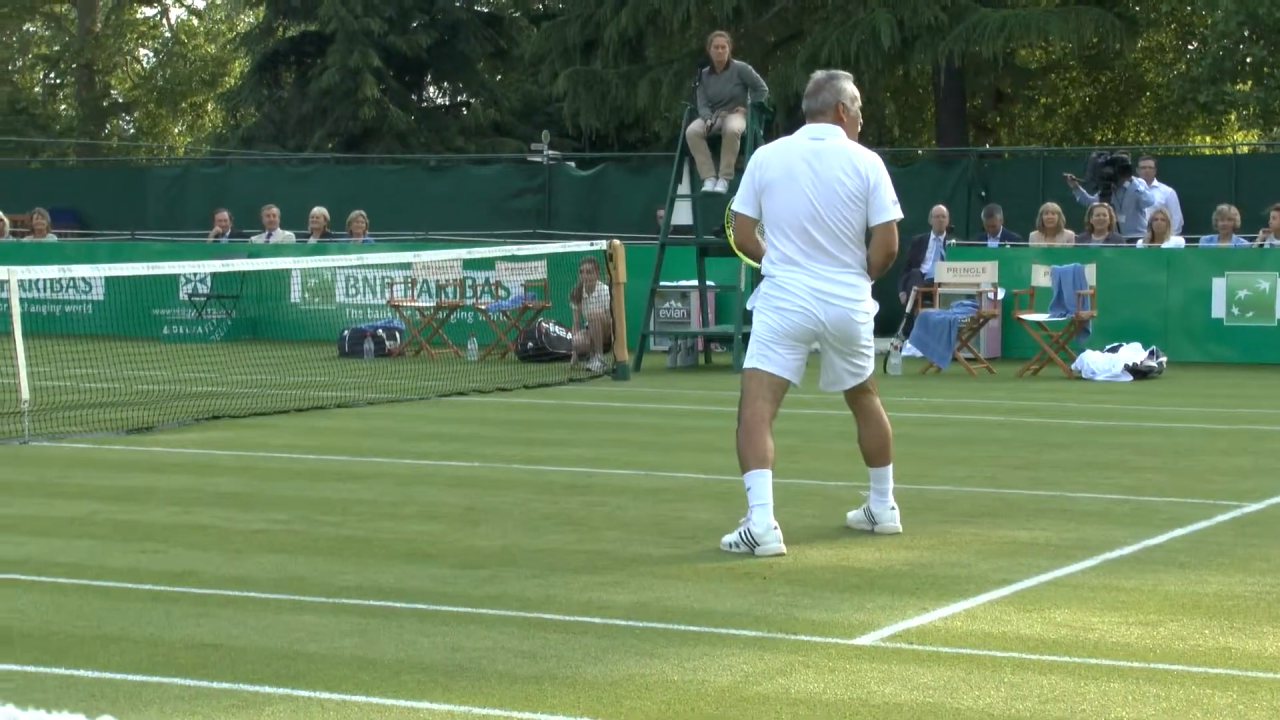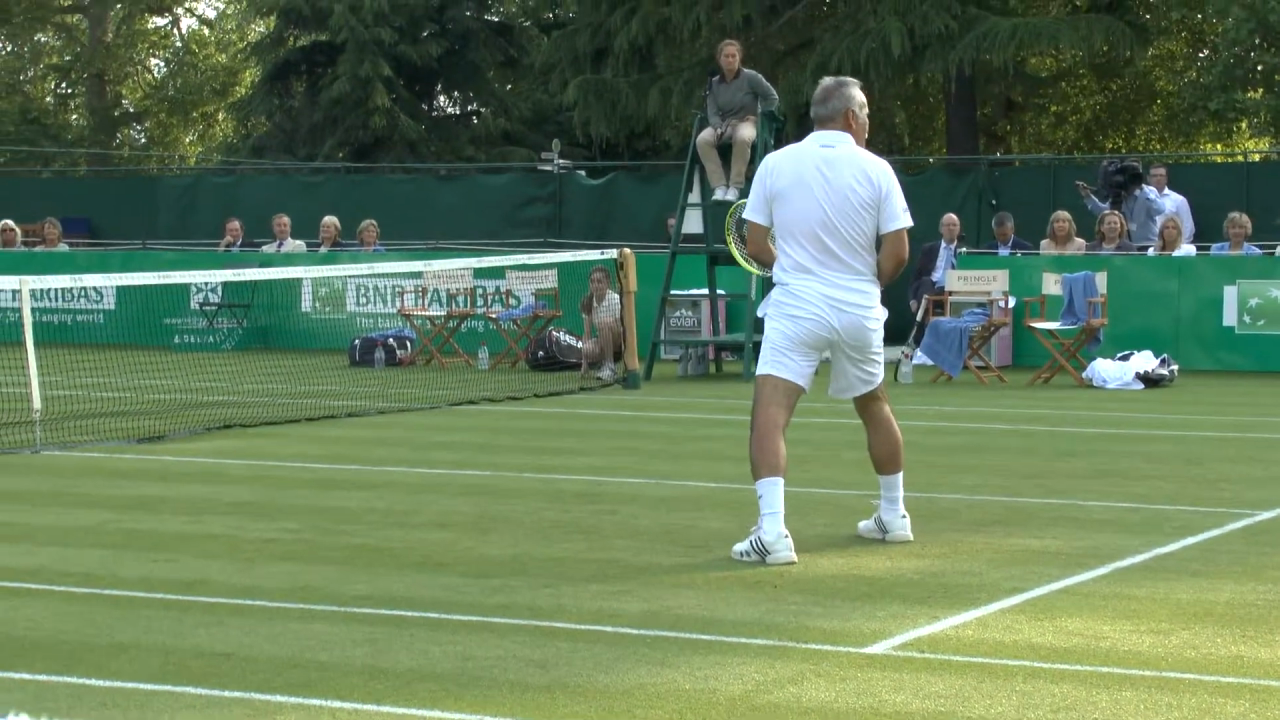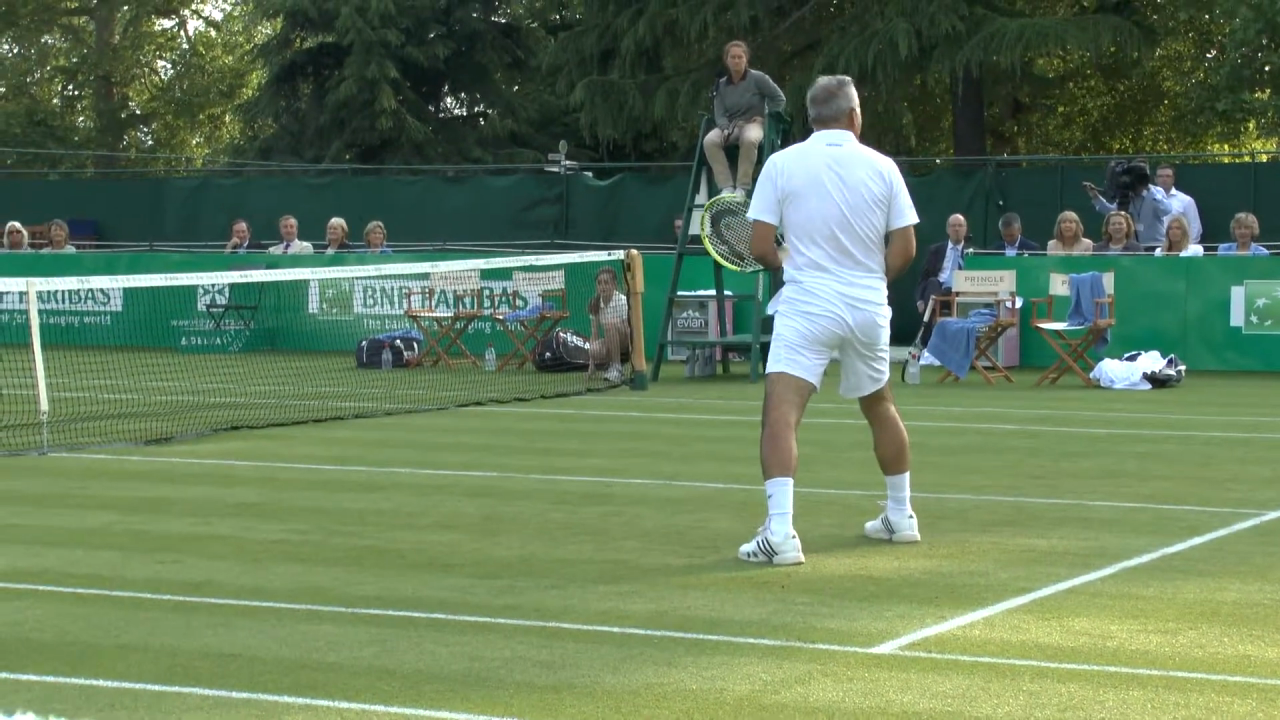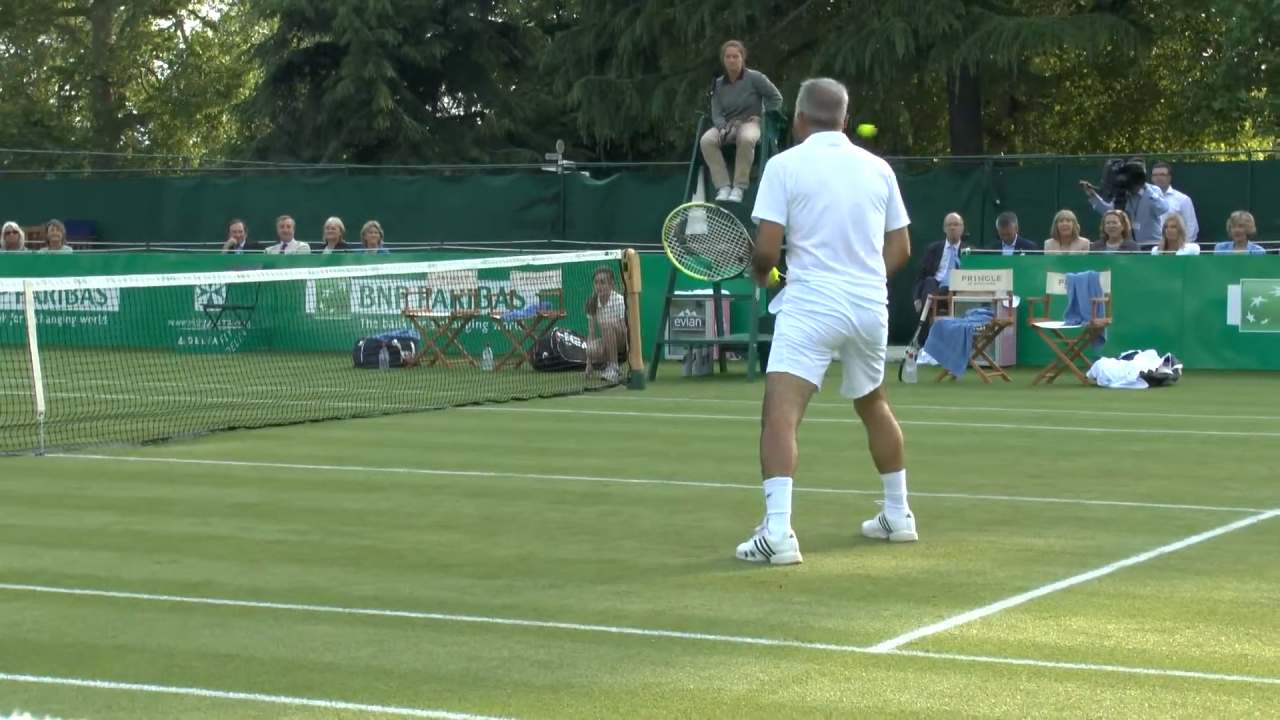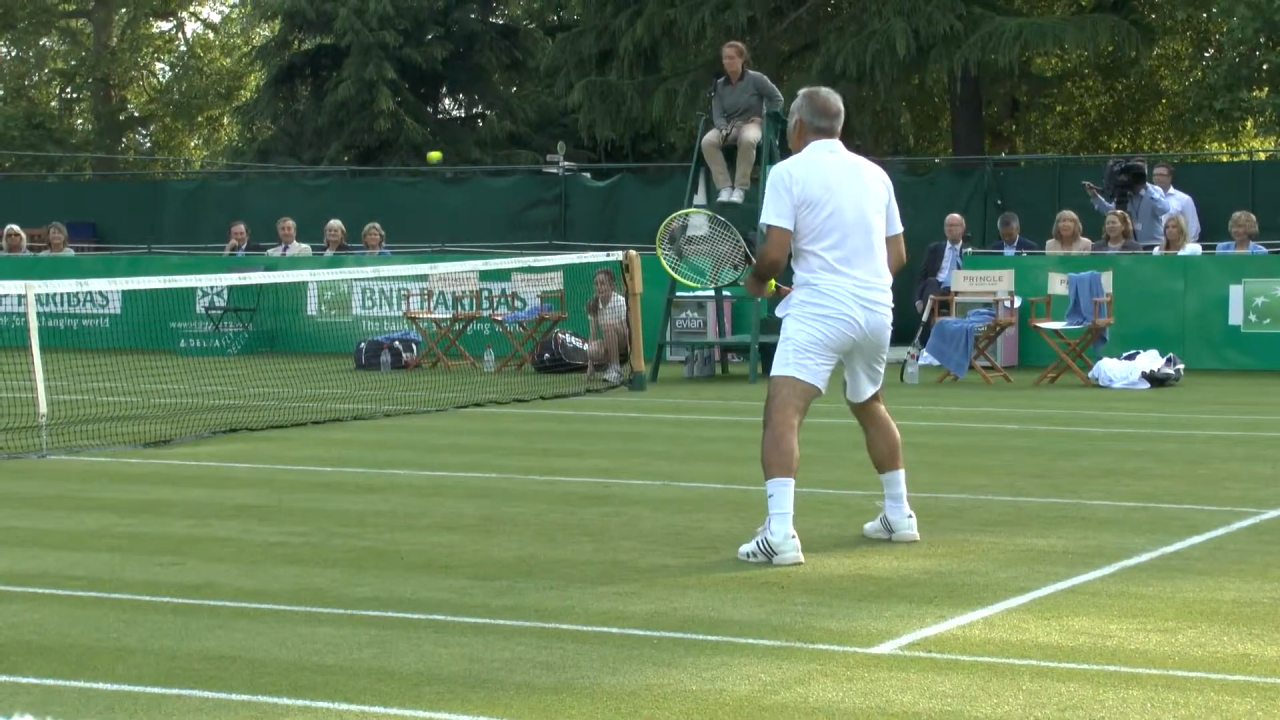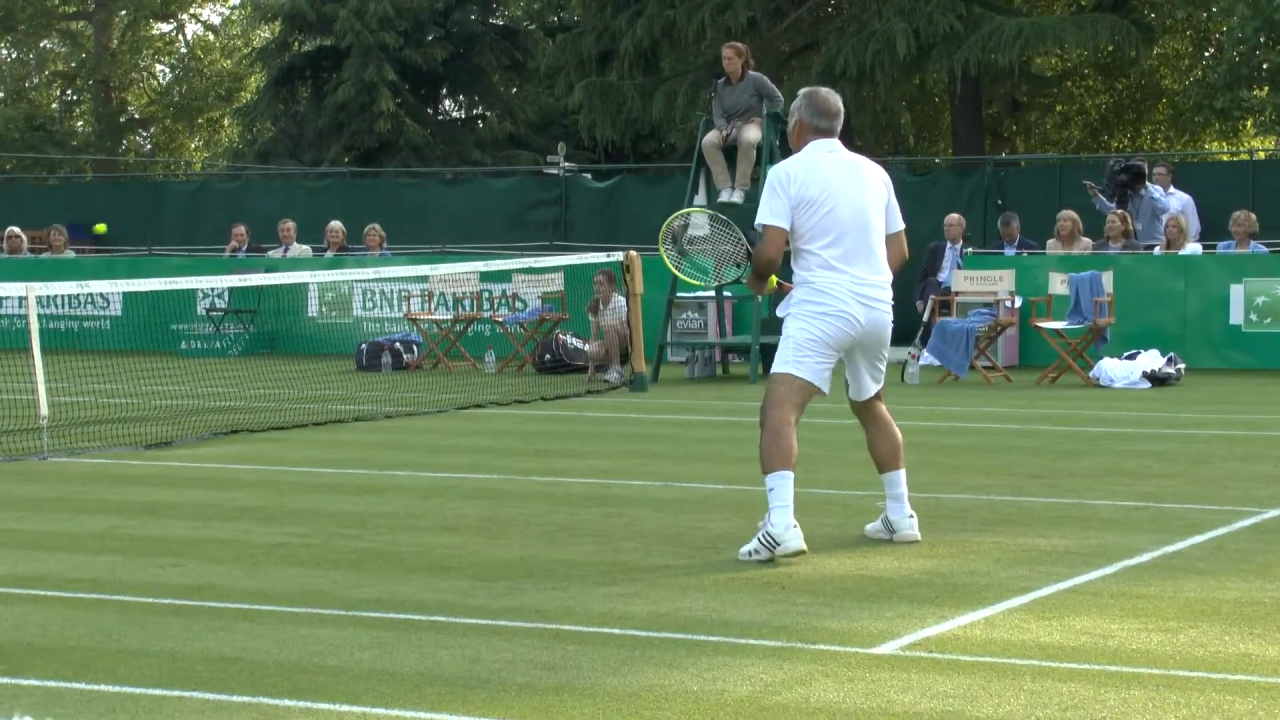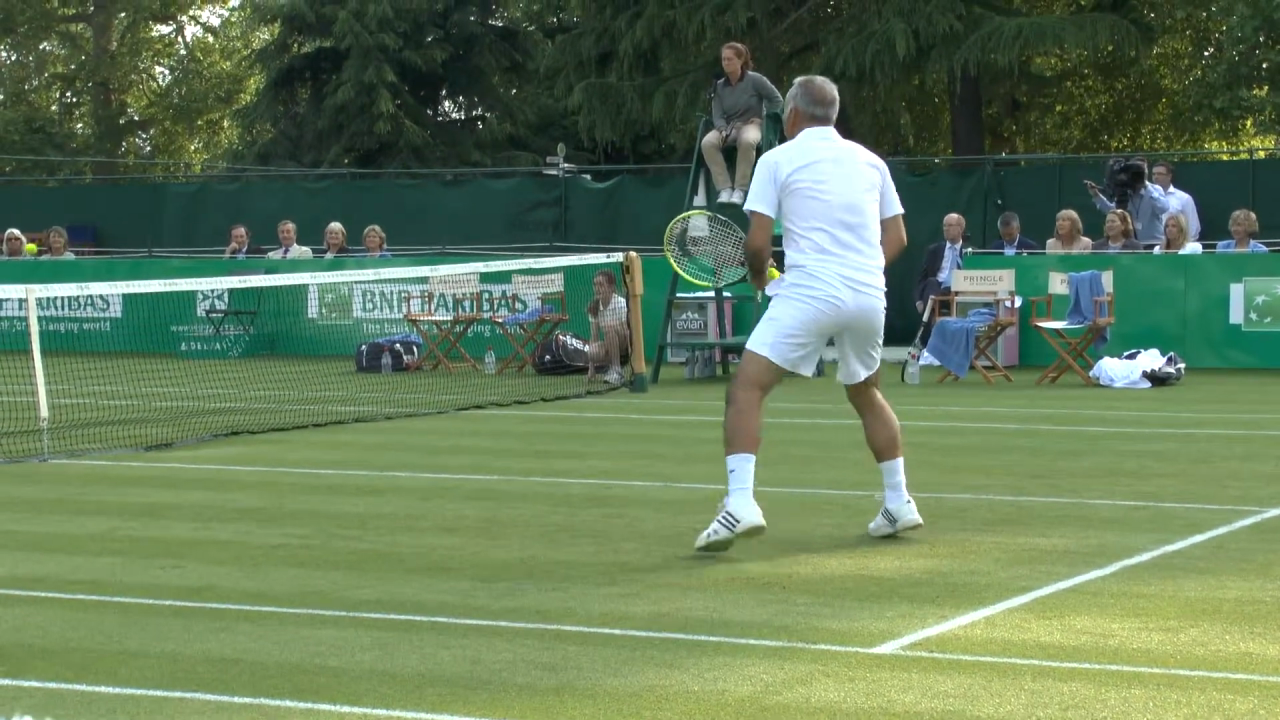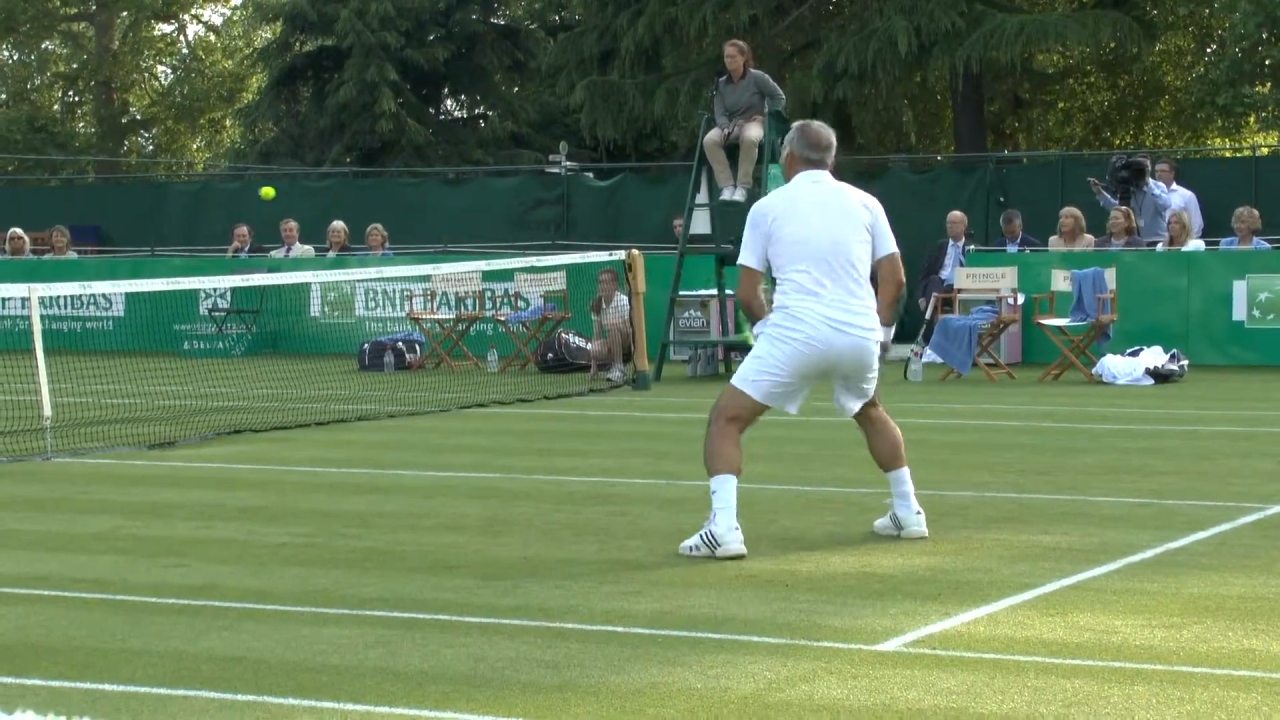
dt=0.2s
person 1, frame 1
left shoulder: (766, 157)
right shoulder: (866, 162)
left elbow: (743, 236)
right elbow: (886, 247)
left hip: (783, 302)
right hip: (848, 304)
left knee: (755, 410)
right knee: (865, 400)
left ankle: (761, 523)
right ankle: (882, 508)
person 1, frame 2
left shoulder: (775, 164)
right shoulder: (876, 169)
left elbow: (756, 245)
right elbow: (896, 254)
left hip: (795, 309)
right hip: (858, 311)
left knee: (768, 418)
right knee: (875, 408)
left ankle: (772, 532)
right ankle: (893, 516)
person 1, frame 3
left shoulder: (781, 164)
right shoulder: (882, 167)
left elbow: (760, 247)
right elbow: (904, 250)
left hip: (806, 307)
right hip: (867, 308)
left knee: (780, 416)
right knee: (880, 408)
left ankle: (780, 532)
right ankle: (900, 516)
person 1, frame 4
left shoulder: (785, 165)
right shoulder: (877, 168)
left elbow: (766, 247)
right elbow: (900, 250)
left wrist: (759, 272)
left hip: (811, 307)
right hip: (869, 307)
left knee: (780, 415)
right knee: (875, 407)
left ankle: (778, 531)
right ankle: (897, 515)
person 1, frame 5
left shoulder: (789, 172)
right shoulder: (874, 174)
left elbow: (775, 254)
right elbow: (897, 255)
left wrist: (757, 279)
left hip: (819, 311)
right hip: (876, 311)
left knee: (782, 416)
right knee: (870, 407)
left ankle: (780, 532)
right ankle: (899, 514)
person 1, frame 6
left shoulder: (787, 172)
right shoulder: (874, 172)
left elbow: (770, 253)
right elbow: (899, 252)
left wrist: (757, 278)
left hip: (821, 309)
right hip: (877, 309)
left knee: (778, 413)
right knee: (871, 407)
left ankle: (781, 524)
right ankle: (900, 515)
person 1, frame 7
left shoulder: (778, 159)
right shoulder: (870, 160)
left elbow: (757, 241)
right elbow: (896, 239)
left wrist: (759, 271)
left hip: (809, 293)
right hip: (868, 297)
left knee: (746, 390)
right knee: (867, 395)
left ankle: (740, 504)
right ankle: (899, 505)
person 1, frame 8
left shoulder: (767, 207)
right shoulder: (865, 202)
left elbow: (747, 294)
right elbow: (894, 279)
left wrist: (771, 325)
right wrist: (882, 330)
left hip: (795, 331)
right hip: (858, 334)
left knee: (724, 422)
right knee: (871, 413)
left ankle: (723, 526)
right ankle: (907, 512)
